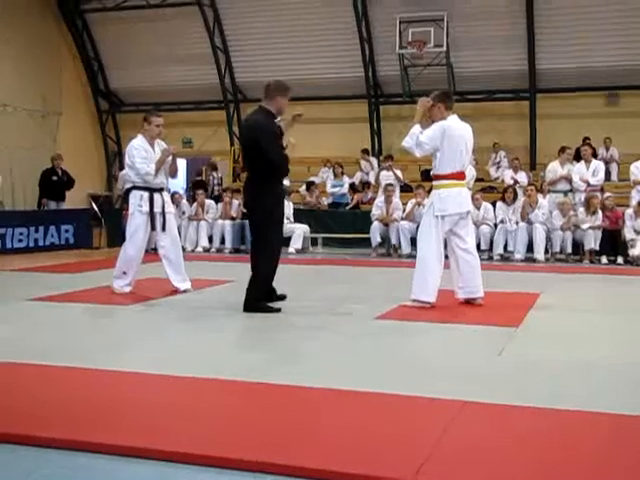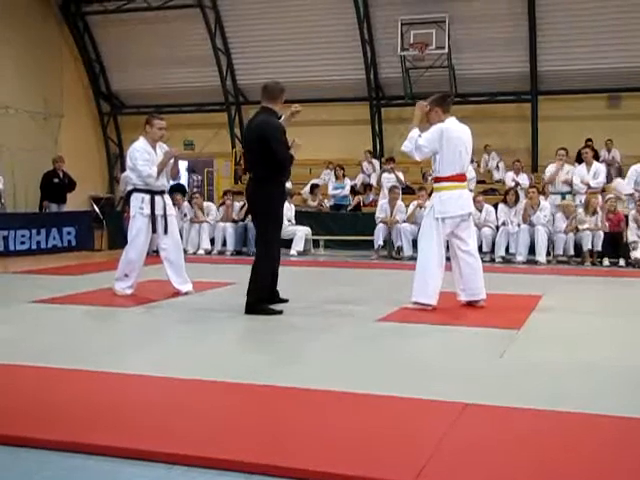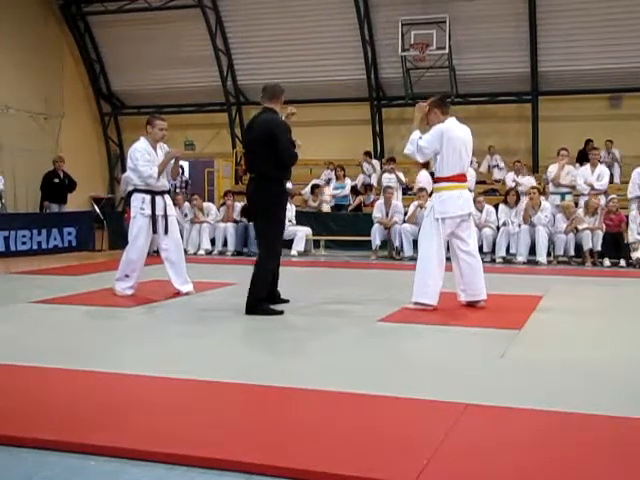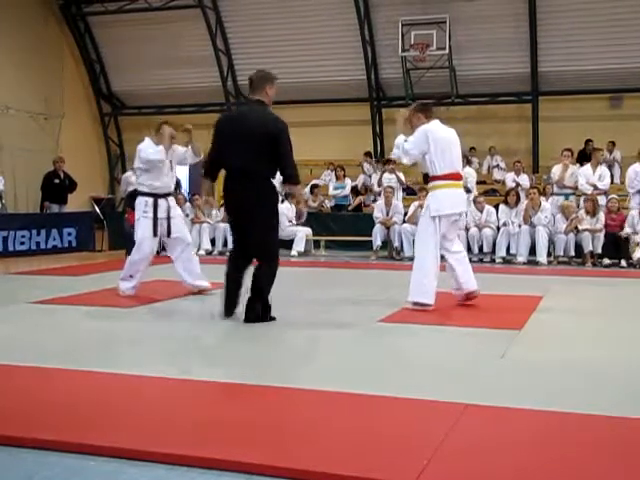
dt=0.7s
person 1, frame 1
left shoulder: (256, 120)
right shoulder: (263, 125)
right elbow: (279, 162)
right wrist: (287, 151)
left hip: (257, 187)
right hip: (267, 190)
left knee: (262, 243)
right knee: (270, 245)
left ankle: (264, 290)
right ankle: (254, 299)
person 1, frame 2
left shoulder: (255, 122)
right shoulder: (270, 125)
right elbow: (283, 161)
right wrist: (291, 151)
left hip: (258, 187)
right hip: (269, 190)
left knee: (269, 243)
right knee: (267, 245)
left ankle: (268, 293)
right ankle: (255, 302)
person 1, frame 3
left shoulder: (252, 124)
right shoulder: (278, 124)
right elbow: (288, 159)
right wrist: (292, 152)
left hip: (256, 188)
right hip: (272, 191)
left knee: (268, 242)
right knee: (270, 246)
left ankle: (269, 293)
right ankle: (257, 301)
person 1, frame 4
left shoulder: (226, 119)
right shoulder: (275, 123)
left elbow: (213, 160)
right elbow: (287, 167)
left hip: (232, 190)
right hip: (260, 191)
left knee: (240, 249)
right knee: (267, 254)
left ankle: (230, 303)
right ankle: (256, 309)
person 2, frame 1
left shoulder: (443, 128)
right shoulder: (465, 128)
left elbow: (413, 145)
left wrist: (419, 116)
right wrist: (424, 116)
left hip: (444, 196)
right hip: (460, 193)
left knee: (430, 245)
right knee: (464, 245)
left ankle: (424, 296)
right ankle: (473, 293)
person 2, frame 2
left shoulder: (441, 130)
right shoulder: (464, 130)
left elbow: (413, 149)
left wrist: (417, 120)
right wrist: (423, 123)
left hip: (445, 198)
right hip: (462, 195)
left knee: (430, 247)
right knee: (466, 247)
left ankle: (425, 298)
right ankle: (475, 295)
person 2, frame 3
left shoulder: (441, 130)
right shoulder: (464, 130)
left elbow: (417, 151)
left wrist: (417, 122)
right wrist: (422, 122)
left hip: (445, 198)
right hip: (462, 195)
left knee: (431, 247)
right knee: (466, 247)
left ankle: (425, 298)
right ankle: (475, 295)
person 2, frame 4
left shoulder: (426, 131)
right shoulder: (450, 132)
left elbow: (404, 154)
left hip: (440, 195)
right hip: (457, 194)
left knee: (427, 246)
right knee: (451, 244)
left ankle: (422, 298)
right ankle: (467, 287)
person 3, frame 1
left shoulder: (161, 145)
right shoulder: (135, 146)
left elbow: (172, 174)
right elbow: (147, 174)
left wrist: (173, 158)
right wrist: (163, 157)
left hip: (161, 198)
right hip: (142, 199)
left knee: (171, 242)
right knee: (135, 243)
left ankle: (181, 282)
right ankle: (121, 283)
person 3, frame 2
left shoulder: (163, 148)
right shoulder: (137, 149)
left elbow: (173, 176)
right elbow: (149, 177)
left wrist: (175, 160)
right wrist: (165, 159)
left hip: (162, 200)
right hip: (143, 201)
left knee: (173, 243)
right knee: (137, 246)
left ankle: (182, 284)
right ankle: (122, 285)
person 3, frame 3
left shoulder: (163, 148)
right shoulder: (138, 149)
left elbow: (172, 177)
right elbow: (150, 177)
left wrist: (176, 161)
right wrist: (166, 160)
left hip: (163, 201)
right hip: (144, 201)
left knee: (174, 244)
right knee: (137, 246)
left ankle: (183, 284)
right ankle: (123, 285)
person 3, frame 4
left shoulder: (172, 149)
right shoulder: (144, 148)
left elbow: (194, 157)
right elbow: (160, 158)
left wrist: (190, 139)
right wrist: (166, 138)
left hip: (168, 203)
right hip: (148, 205)
left knee: (183, 241)
right knee: (144, 249)
left ankle: (196, 281)
right ankle: (126, 285)
